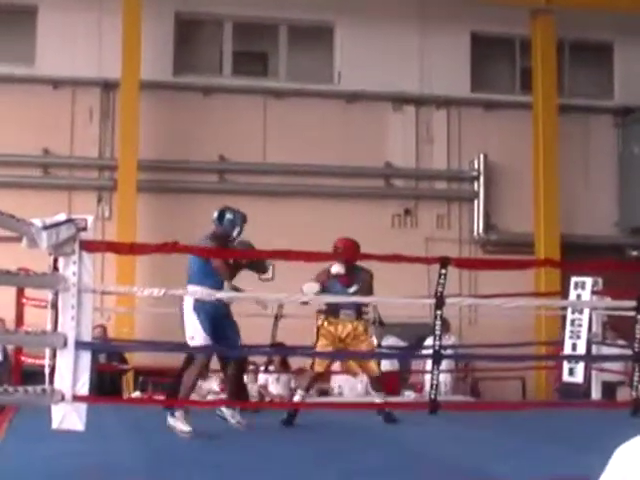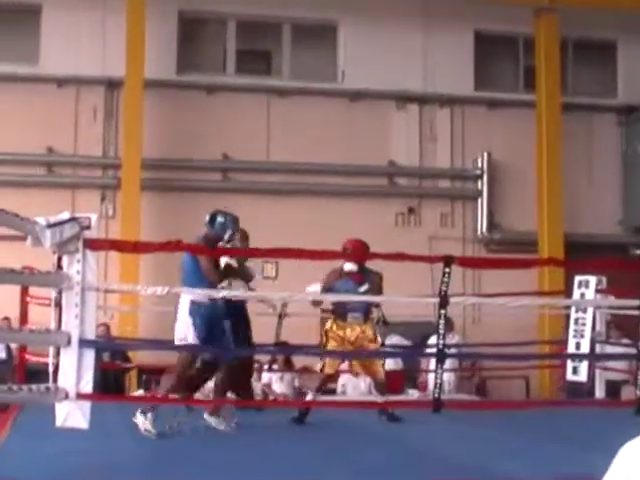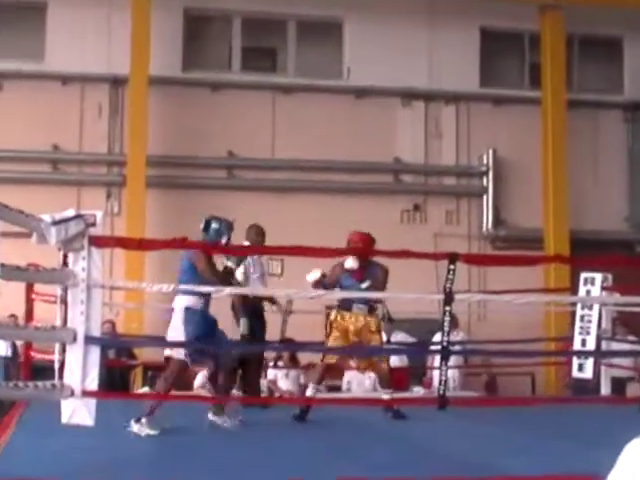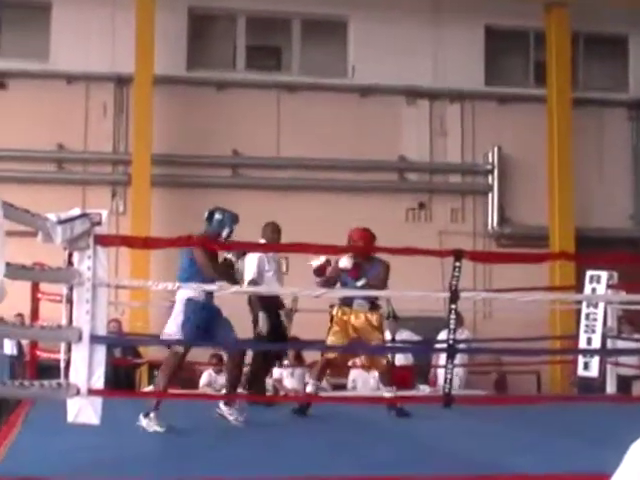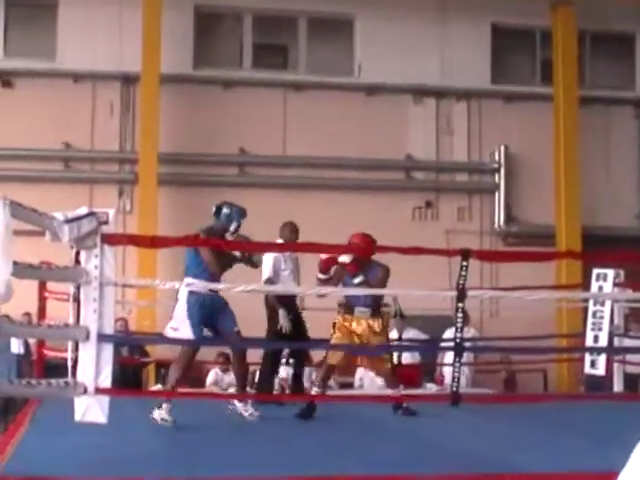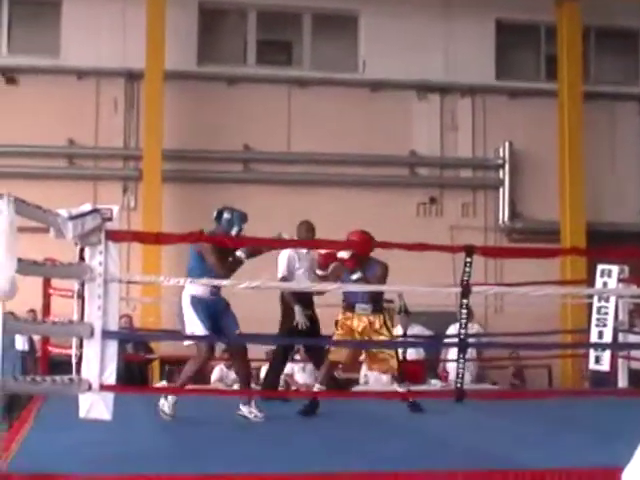
dt=0.1s
person 1, frame 1
left shoulder: (222, 245)
right shoulder: (210, 243)
right elbow: (227, 275)
right wrist: (241, 257)
left hip: (216, 305)
right hip: (199, 304)
left knee: (235, 358)
right knee: (202, 359)
left ankle: (229, 406)
right ankle: (177, 412)
person 1, frame 2
left shoulder: (210, 248)
right shoulder: (202, 246)
right elbow: (215, 278)
right wrist: (230, 263)
left hip: (210, 307)
right hip: (194, 306)
left knee: (224, 363)
right knee: (186, 361)
left ankle: (213, 413)
right ankle: (146, 413)
person 1, frame 3
left shoulder: (204, 253)
right shoulder: (198, 252)
left elbow: (218, 283)
right elbow: (215, 281)
right wrist: (228, 268)
left hip: (201, 313)
right hip: (187, 312)
left knee: (228, 362)
right knee: (177, 367)
left ankle: (218, 411)
right ankle: (142, 420)
person 1, frame 4
left shoulder: (212, 248)
right shoulder: (198, 244)
left elbow: (228, 277)
right elbow: (211, 274)
right wrist: (229, 262)
left hip: (207, 305)
right hip: (189, 303)
left knee: (237, 352)
right knee: (176, 357)
left ankle: (228, 404)
right ankle: (149, 415)
person 1, frame 5
left shoulder: (222, 240)
right shoulder: (203, 237)
left elbow: (252, 262)
right elbow: (216, 268)
left wrist: (246, 256)
right wrist: (236, 253)
left hip: (212, 297)
right hip: (194, 295)
left knee: (238, 345)
right knee: (189, 350)
left ankle: (241, 400)
right ankle: (163, 406)
person 1, frame 6
left shoulder: (228, 244)
right shoulder: (207, 243)
left elbow: (253, 249)
right elbow: (222, 272)
right wrist: (240, 254)
left hip: (215, 300)
right hip: (196, 299)
left knee: (239, 350)
right knee: (204, 353)
left ankle: (247, 404)
right ankle: (169, 398)
person 2, frame 1
left shoulder: (365, 275)
right shoulder: (326, 274)
left elbow: (367, 302)
right elbow: (310, 294)
left wrist: (349, 282)
right wrist: (309, 292)
left hip: (356, 326)
right hip: (331, 325)
left knee: (373, 369)
right knee: (318, 367)
left ankle: (382, 408)
right ankle: (293, 409)
person 2, frame 2
left shoulder: (374, 277)
right shoulder: (335, 275)
left elbow: (377, 303)
right elbow: (318, 300)
left wrist: (361, 282)
left hip: (364, 329)
right hip: (338, 327)
left knee: (378, 372)
right knee: (328, 369)
left ankle: (384, 408)
right ankle: (304, 408)
person 2, frame 3
left shoulder: (379, 270)
right shoulder: (340, 268)
left elbow: (378, 297)
right elbow: (326, 290)
left wrist: (361, 278)
right wrist: (317, 283)
left hip: (368, 321)
right hip: (343, 319)
left knee: (381, 365)
right knee: (329, 360)
left ankle: (389, 405)
right ankle: (305, 404)
person 2, frame 4
left shoulder: (381, 266)
right shoulder: (341, 263)
left elbow: (378, 293)
right elbow: (325, 286)
left wrist: (358, 277)
right wrist: (319, 272)
left hip: (370, 317)
right hip: (345, 315)
left knee: (382, 362)
right knee: (329, 356)
left ankle: (392, 404)
right ankle: (307, 400)
person 2, frame 5
left shoulder: (381, 270)
right shoulder: (343, 267)
left elbow: (375, 294)
left wrist: (356, 274)
right wrist: (323, 269)
left hip: (373, 323)
right hip: (348, 321)
left knee: (385, 366)
right knee: (331, 360)
left ankle: (398, 403)
right ankle: (311, 403)
person 2, frame 6
left shoulder: (379, 267)
right shoulder: (342, 264)
left elbow: (374, 293)
left wrist: (355, 271)
right wrist: (322, 264)
left hip: (374, 320)
right hip: (349, 319)
left knee: (391, 362)
right knee: (334, 357)
left ankle: (407, 397)
right ankle: (313, 400)
person 3, frame 1
left shoulder: (217, 259)
right shoulder: (213, 260)
left elbow: (226, 287)
right elbow: (207, 291)
left wrist: (249, 295)
left hip: (215, 308)
right hip: (214, 309)
left knee: (199, 355)
right knee: (230, 355)
person 3, frame 2
left shoulder: (238, 260)
left elbow: (242, 287)
left hip: (236, 308)
right hip: (231, 308)
right knee: (243, 352)
right ankle: (244, 397)
person 3, frame 3
left shoulder: (256, 258)
right shoulder: (244, 257)
left wrist: (275, 302)
right wrist: (243, 317)
left hip: (254, 304)
right hip: (247, 305)
left knee: (253, 349)
right knee: (253, 349)
right ankle: (250, 394)
person 3, frame 4
left shoulder: (273, 255)
right shoulder: (257, 254)
right elbow: (252, 285)
left wrist: (283, 306)
right wrist: (260, 312)
left hip: (272, 302)
right hip: (262, 302)
right knee: (264, 348)
right ankle: (255, 393)
person 3, frame 5
left shoulder: (291, 255)
right shoulder: (274, 254)
right elbow: (269, 284)
right wrist: (281, 311)
left hip: (289, 301)
right hip: (278, 302)
left knee: (301, 345)
right knee: (274, 347)
left ankle: (297, 389)
right ankle: (263, 392)
person 3, frame 6
left shoulder: (308, 255)
right shoulder: (289, 252)
right elbow: (284, 282)
right wrist: (297, 307)
left hip: (305, 300)
right hip: (292, 301)
left knee: (316, 347)
right knee: (285, 346)
right ankle: (269, 388)
